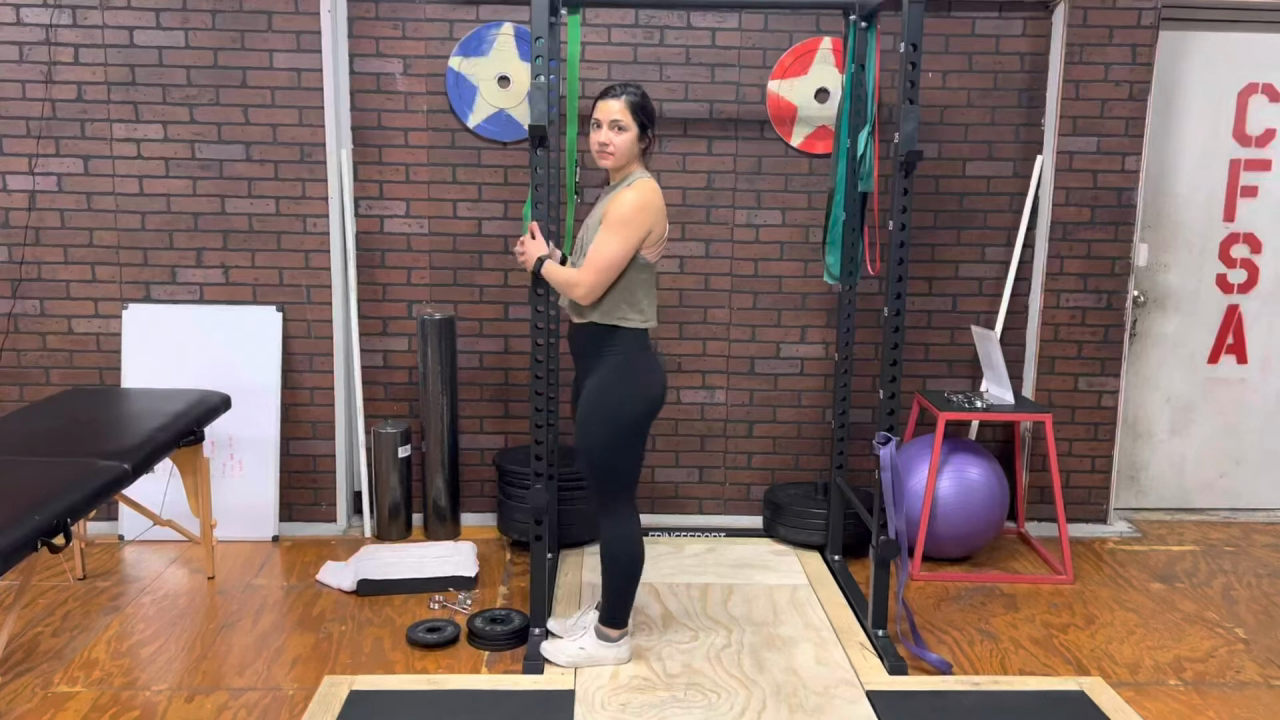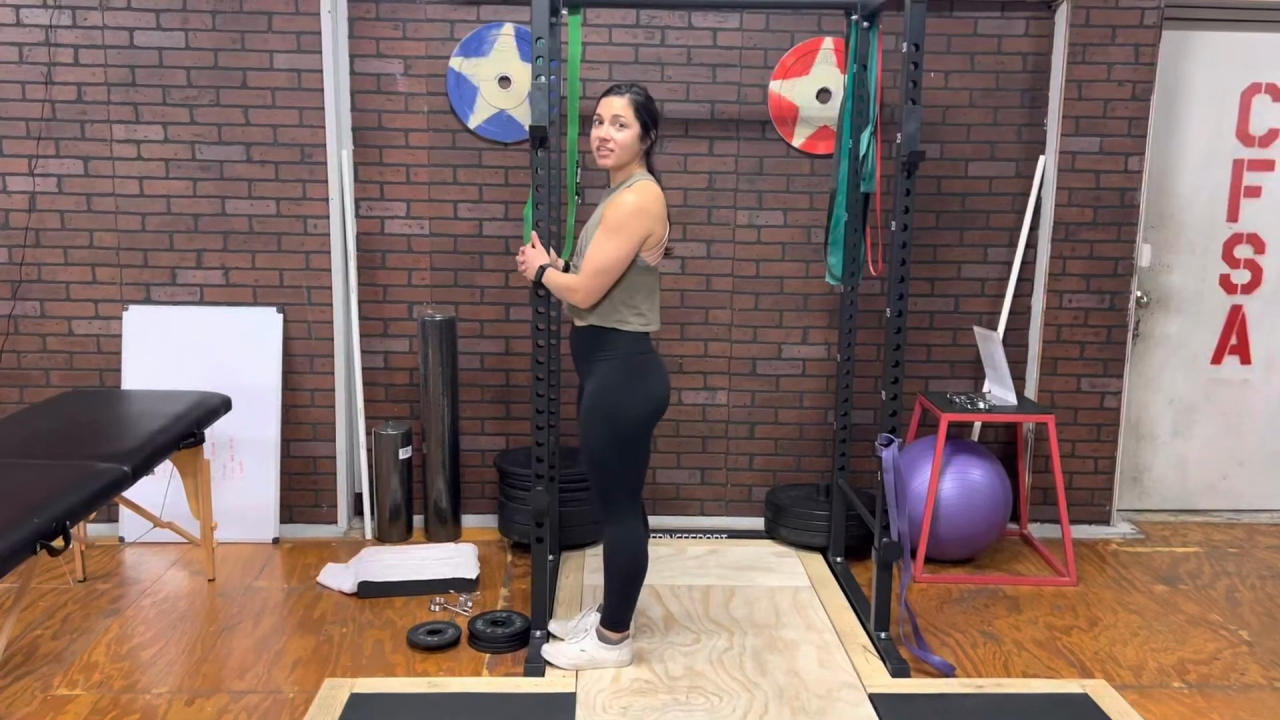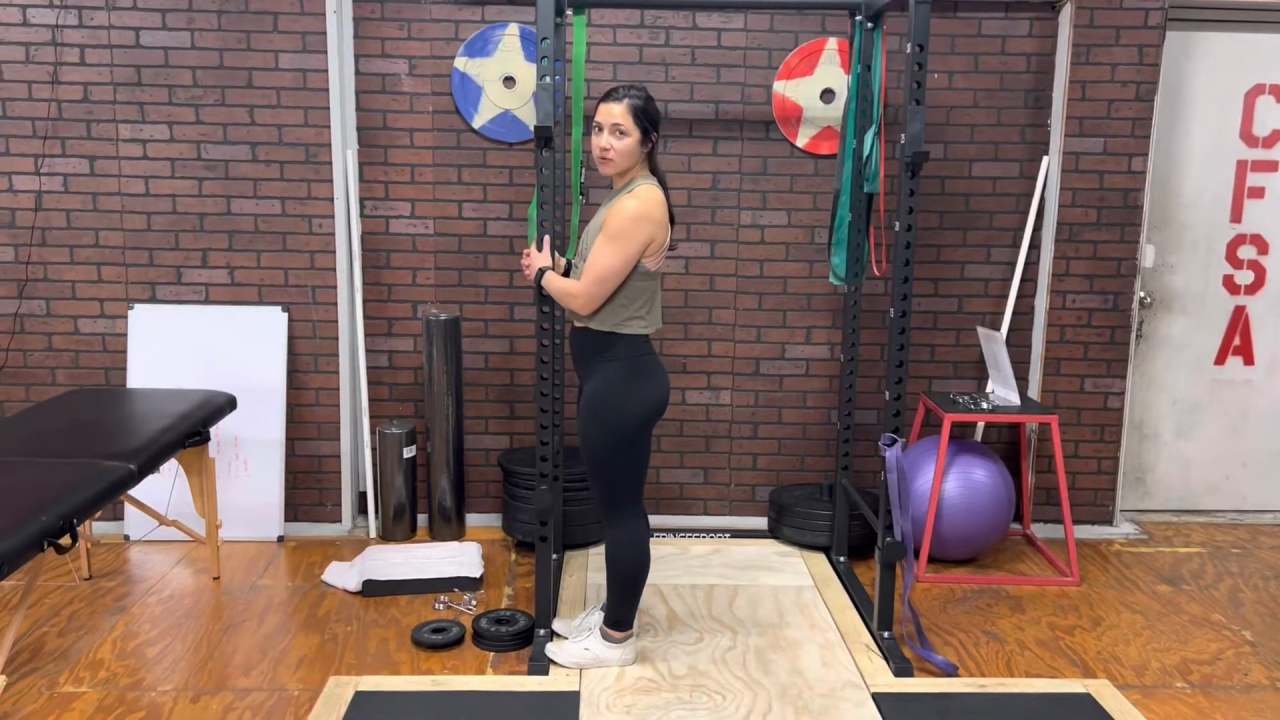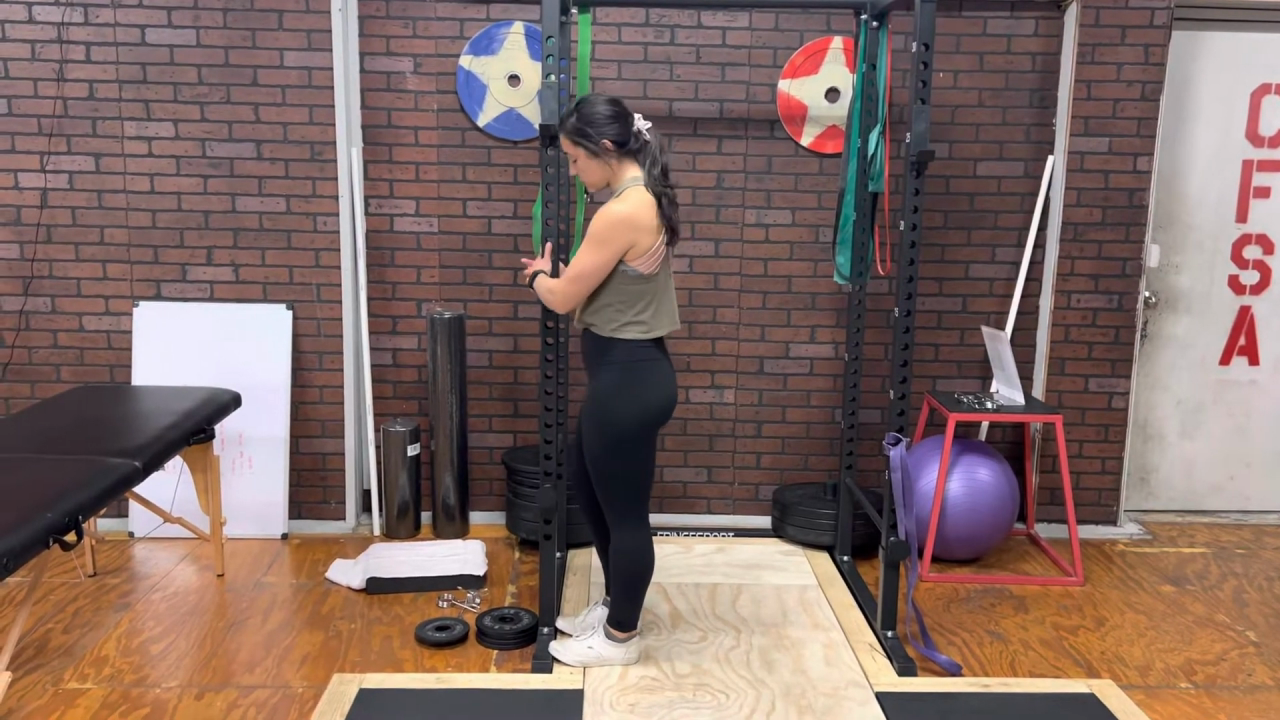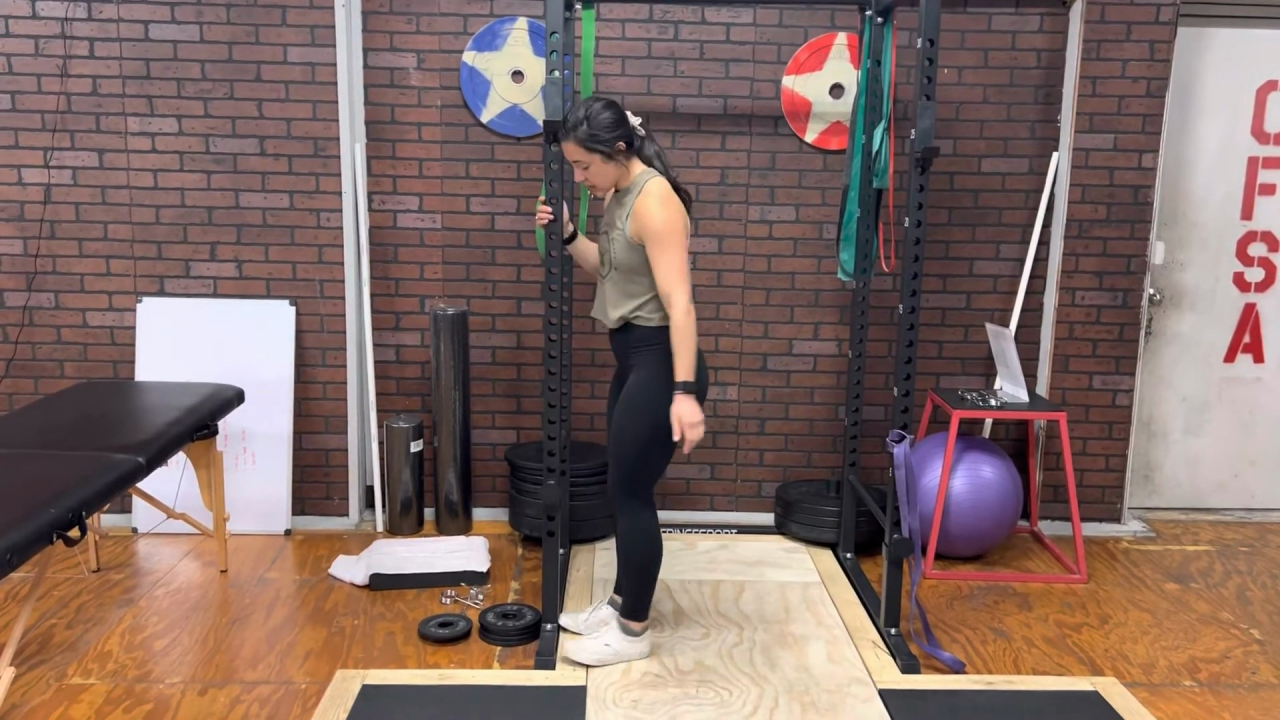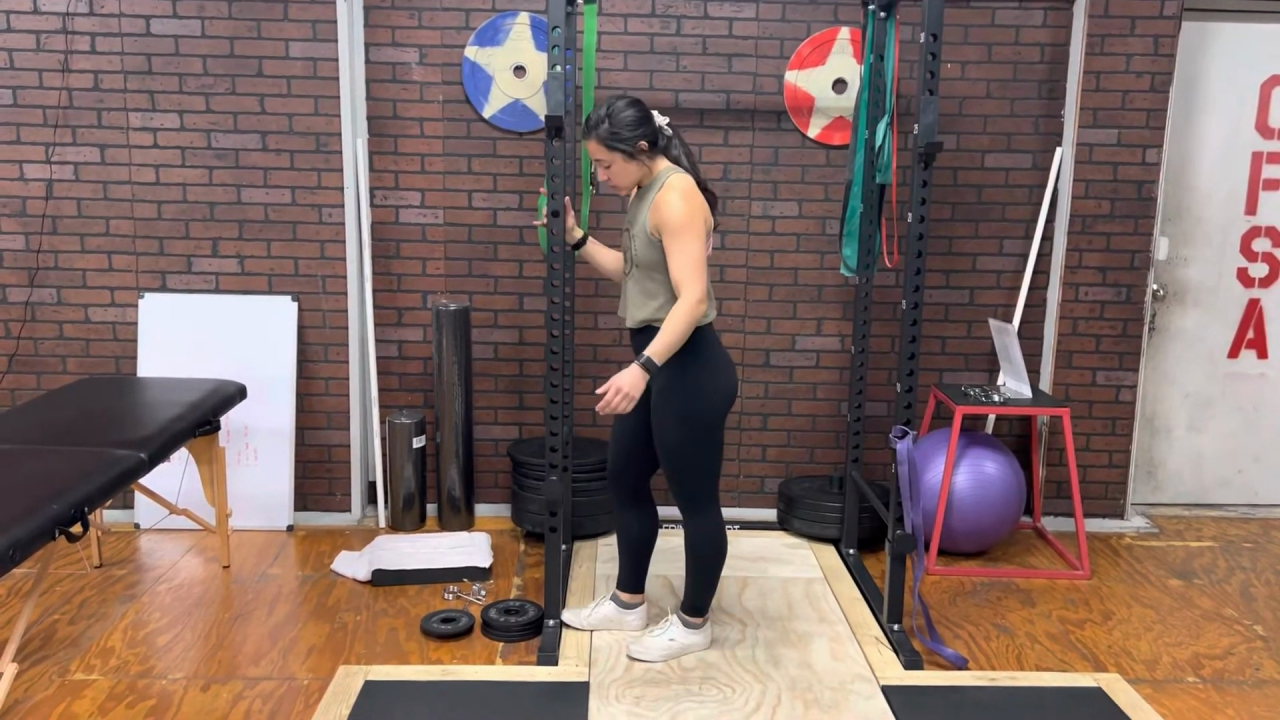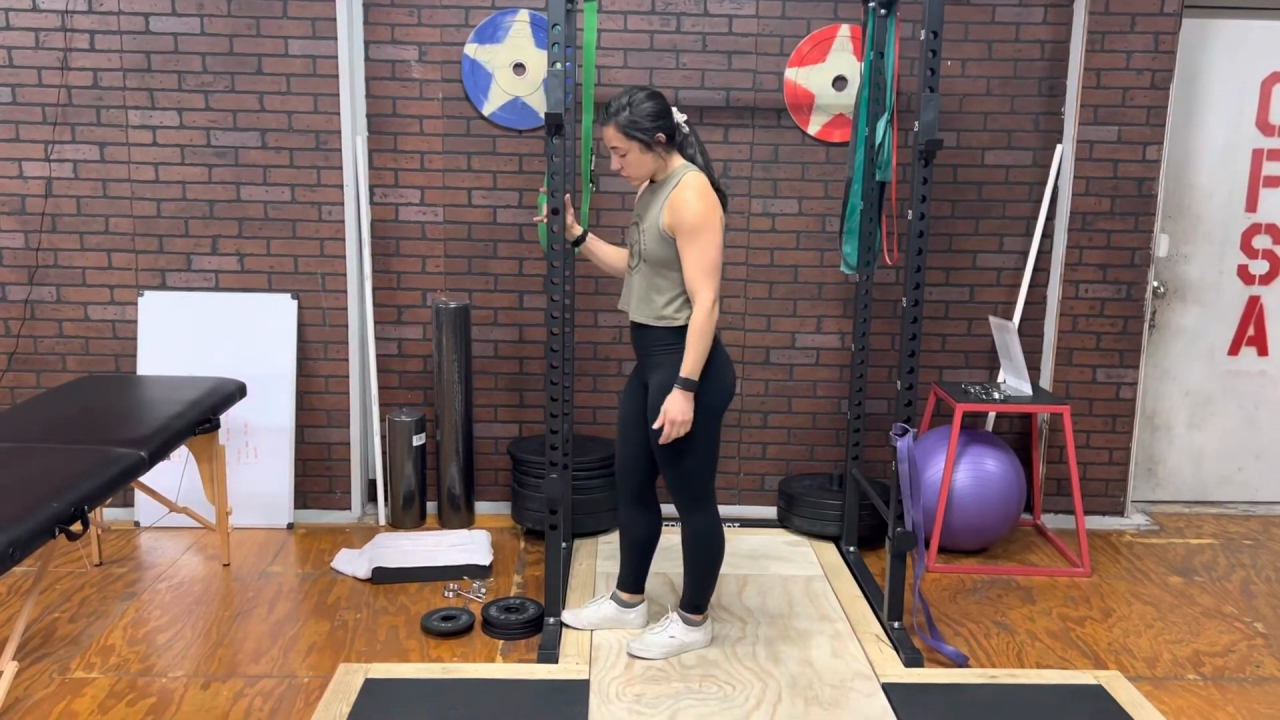
dt=0.7s
person 1, frame 1
left shoulder: (637, 197)
right shoulder: (616, 194)
left elbow: (586, 287)
left wrist: (540, 262)
right wrist: (550, 256)
left hip: (621, 368)
right hip: (602, 364)
left knee: (612, 502)
right knee: (608, 496)
left ankle: (611, 636)
right ankle: (608, 611)
person 1, frame 2
left shoulder: (636, 199)
right shoulder: (622, 195)
left elbow: (585, 292)
left wrist: (541, 269)
right wrist: (556, 264)
left hip: (623, 372)
right hip: (609, 368)
left knee: (618, 506)
right knee: (615, 502)
left ankle: (613, 639)
right ankle: (609, 615)
person 1, frame 3
left shoulder: (637, 205)
right shoulder: (626, 198)
left elbow: (584, 298)
left wrist: (542, 272)
right wrist: (558, 265)
left hip: (621, 376)
right hip: (610, 372)
left knee: (621, 509)
right knee: (615, 504)
left ankle: (617, 638)
right ankle: (613, 612)
person 1, frame 4
left shoulder: (621, 212)
right shoulder: (642, 197)
left elbow: (565, 298)
left wrist: (538, 275)
right wrist: (557, 272)
left hip: (628, 379)
right hip: (625, 372)
left knee: (624, 511)
right knee: (588, 488)
left ankle: (620, 636)
right ankle: (615, 604)
person 1, frame 5
left shoulder: (654, 202)
right shoulder: (619, 195)
left elbow: (679, 303)
left wrist: (684, 392)
right wrist: (567, 234)
left hip: (658, 359)
right hip: (633, 357)
left knee: (630, 495)
right knee: (625, 491)
left ankle: (632, 630)
right ankle: (624, 603)
person 1, frame 6
left shoulder: (677, 196)
right shoulder: (646, 191)
left elbow: (692, 299)
left wrist: (642, 369)
right wrist: (577, 238)
left hip: (690, 369)
right hip: (658, 364)
left knee: (696, 501)
right knee: (624, 480)
left ankle: (693, 623)
right ankle: (627, 602)
person 1, frame 7
left shoulder: (691, 195)
right shoulder: (652, 189)
left elbow: (705, 301)
left wrist: (685, 388)
right wrist: (577, 234)
left hip: (687, 364)
right hip: (650, 362)
left knee: (692, 498)
right knee: (632, 487)
left ankle: (693, 620)
right ankle: (628, 602)
